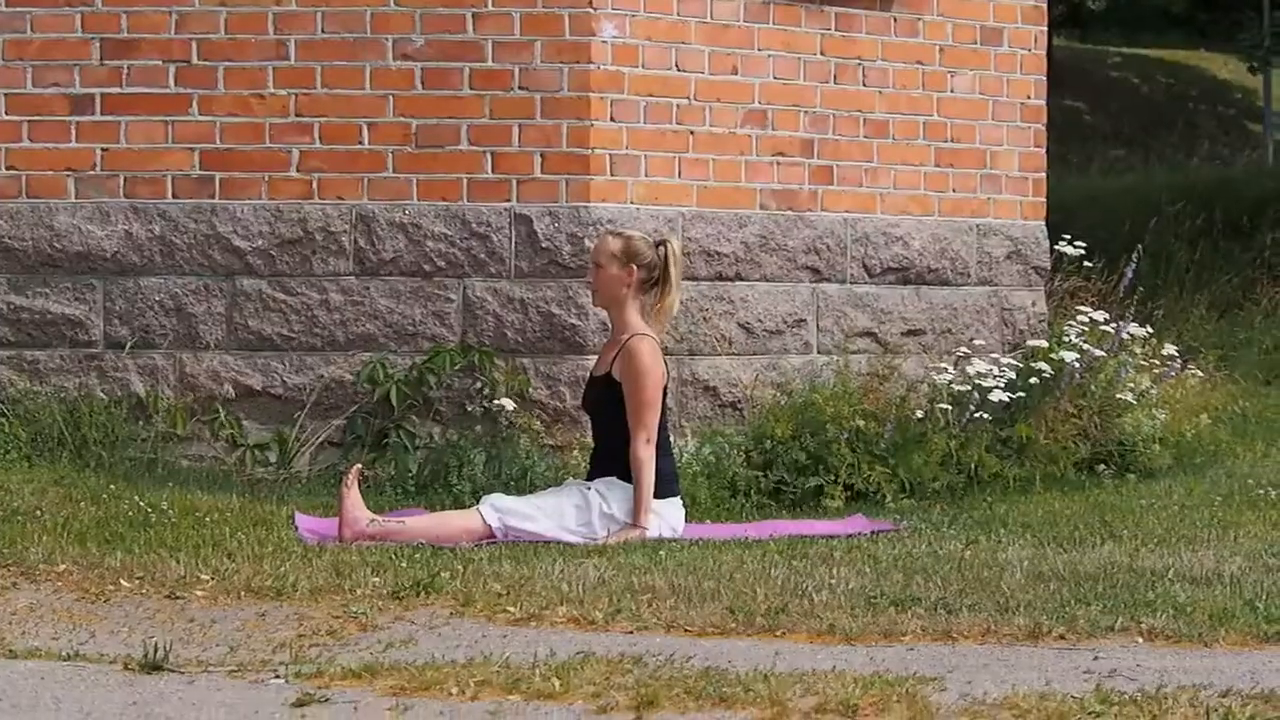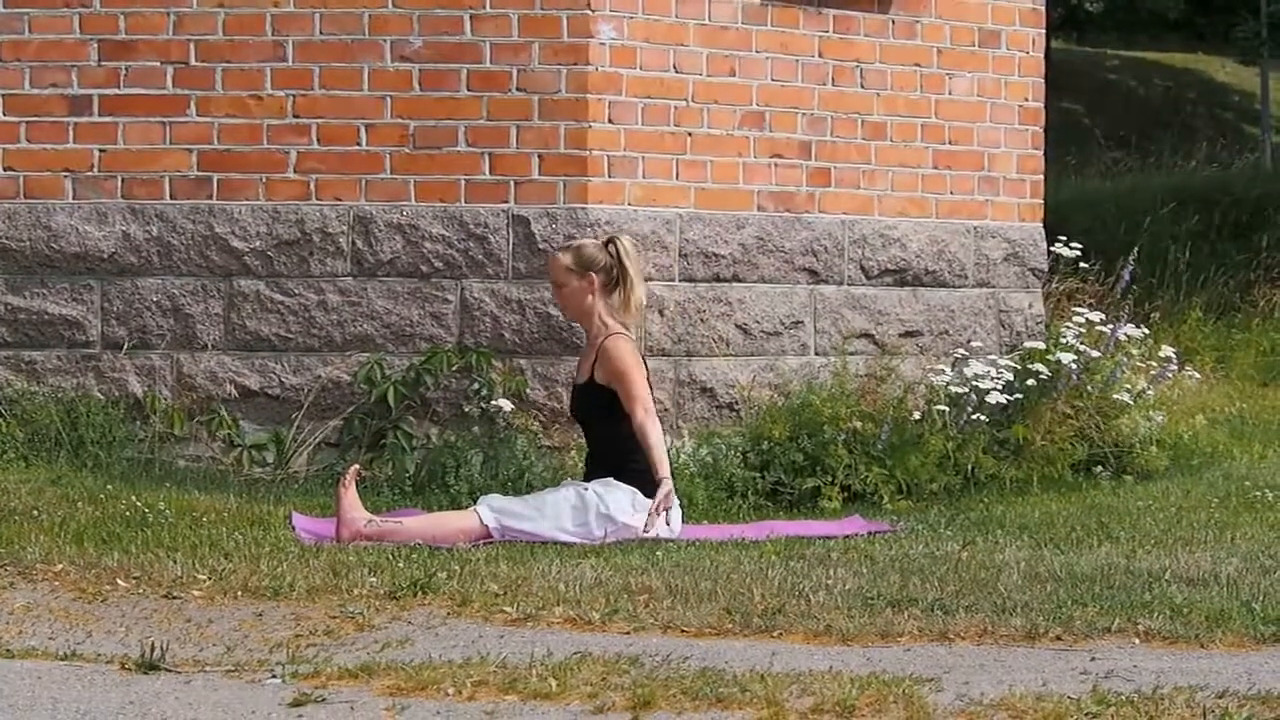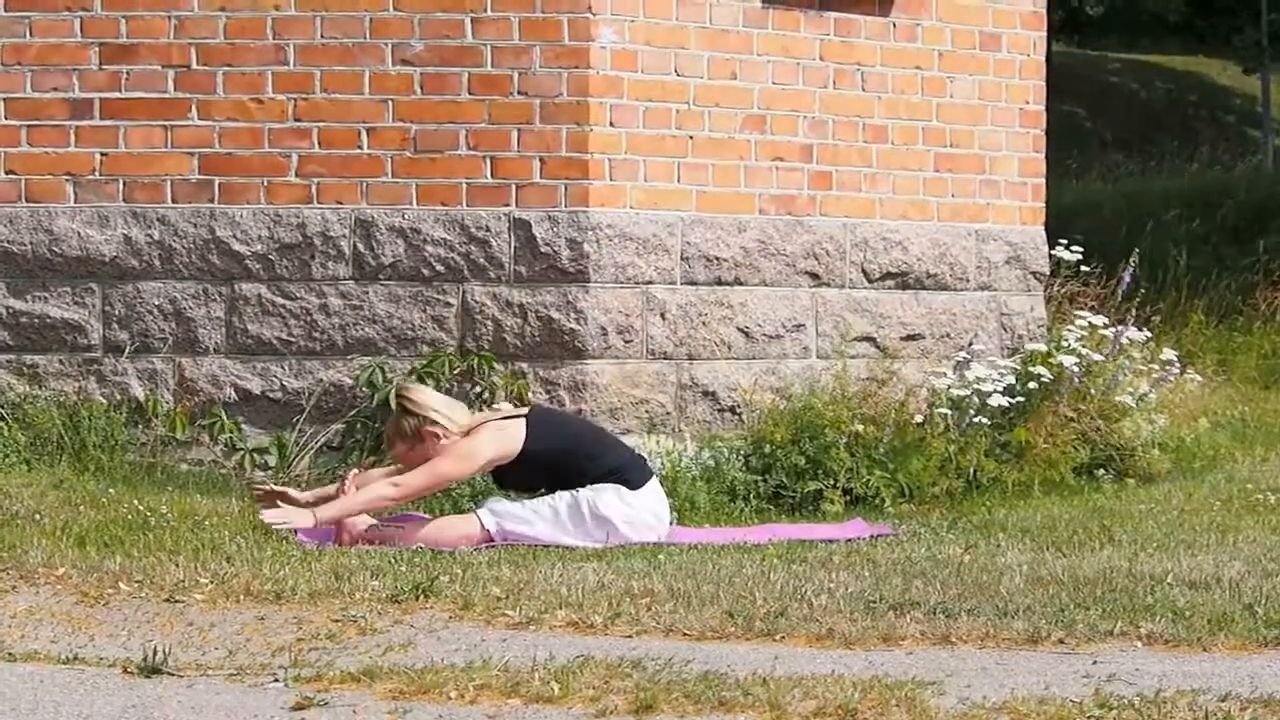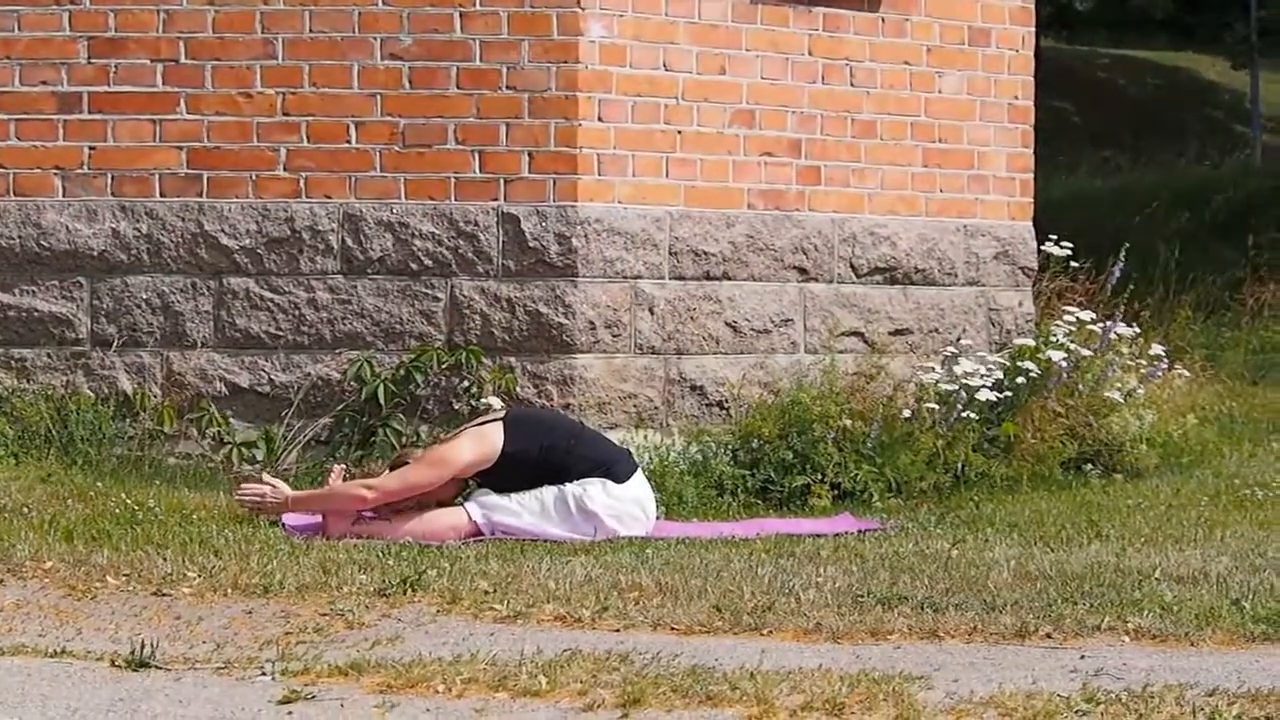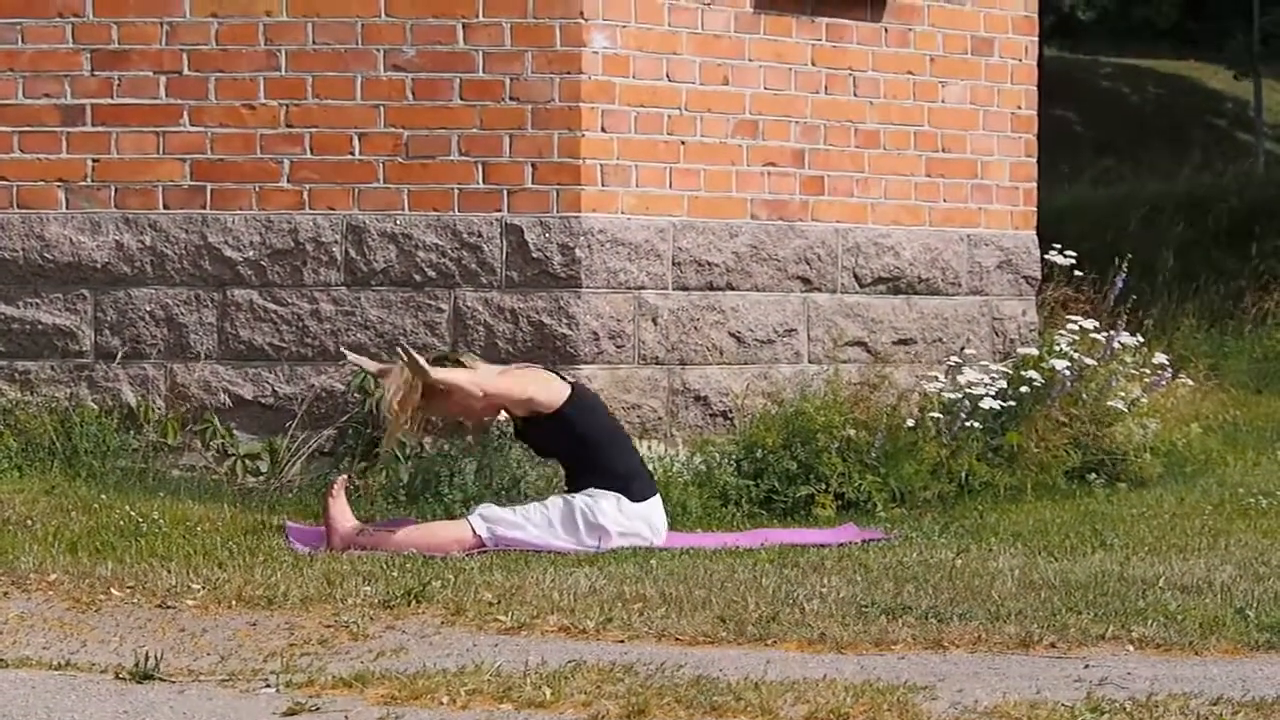
dt=1s
person 1, frame 1
left shoulder: (639, 349)
right shoulder: (616, 345)
left elbow: (644, 441)
left wrist: (640, 523)
left hip: (637, 502)
right hip: (610, 492)
left knee: (500, 516)
right knee: (503, 508)
left ankle: (369, 529)
right ankle: (374, 526)
person 1, frame 2
left shoulder: (614, 347)
right shoulder: (596, 345)
left elbow: (643, 415)
left wrist: (664, 480)
left hip: (632, 502)
right hip: (610, 495)
left knee: (495, 518)
right knee: (497, 510)
left ankle: (368, 530)
right ankle: (373, 525)
person 1, frame 3
left shoulder: (486, 441)
right shoulder: (485, 428)
left elbow: (397, 490)
right elbow: (393, 474)
left wrist: (314, 517)
right wrist: (310, 495)
left hip: (625, 506)
right hip: (624, 502)
left knee: (484, 527)
person 1, frame 4
left shoulder: (461, 454)
right shoulder: (471, 441)
left elbow: (369, 492)
right elbow: (377, 489)
left wrist: (290, 500)
left hip: (611, 501)
right hip: (613, 494)
left knee: (471, 520)
person 1, frame 5
left shoulder: (529, 386)
left elbow: (475, 386)
left wrist: (434, 375)
right wrist: (393, 371)
left hip: (623, 514)
right hip: (612, 511)
left knee: (486, 529)
left ankle: (355, 538)
